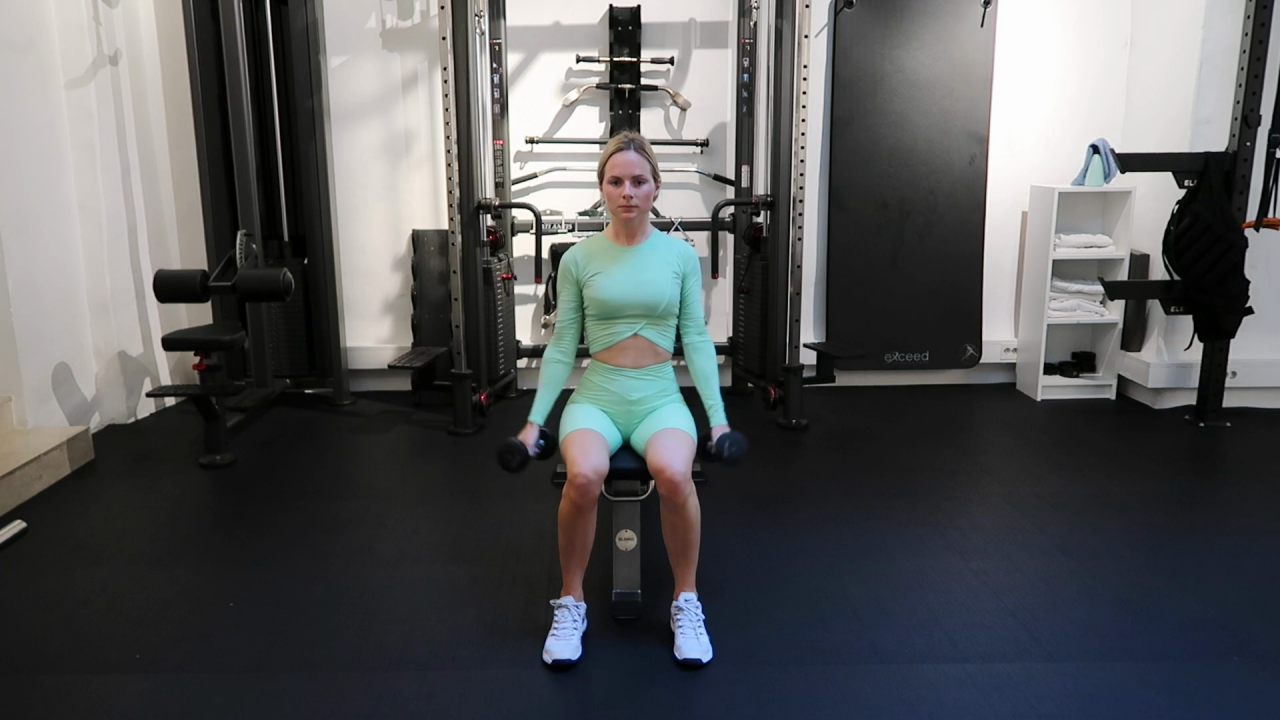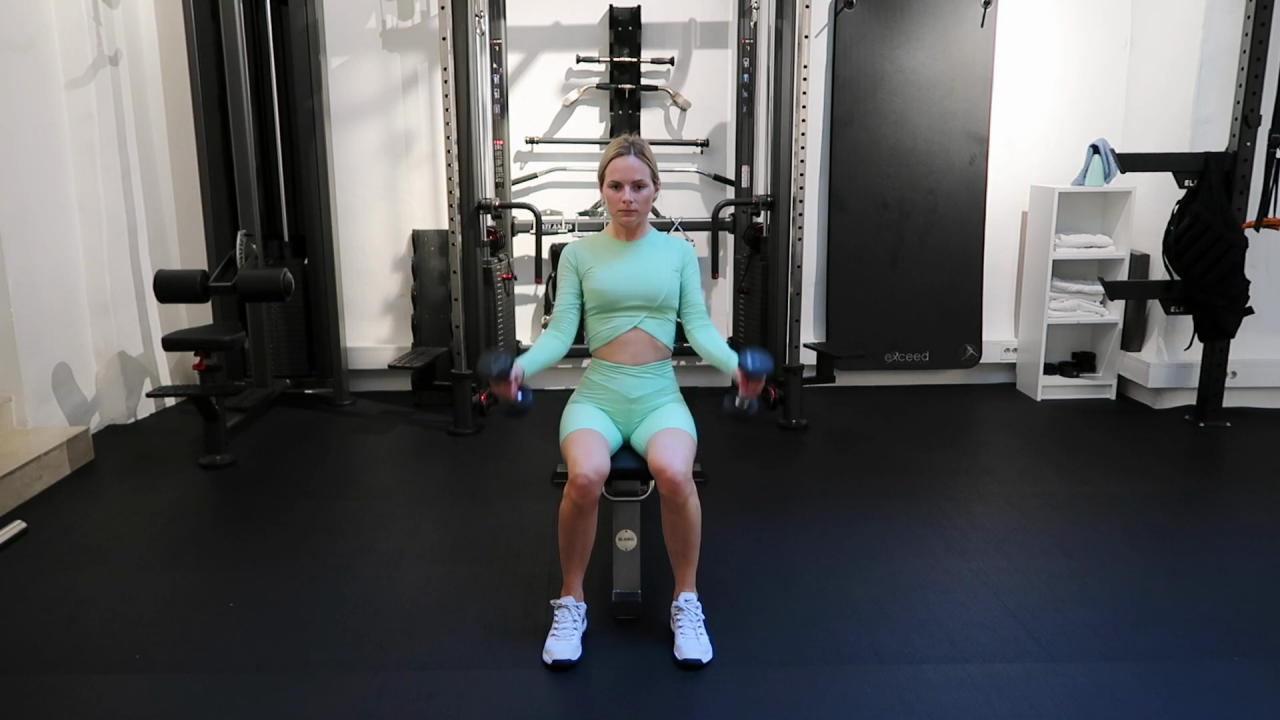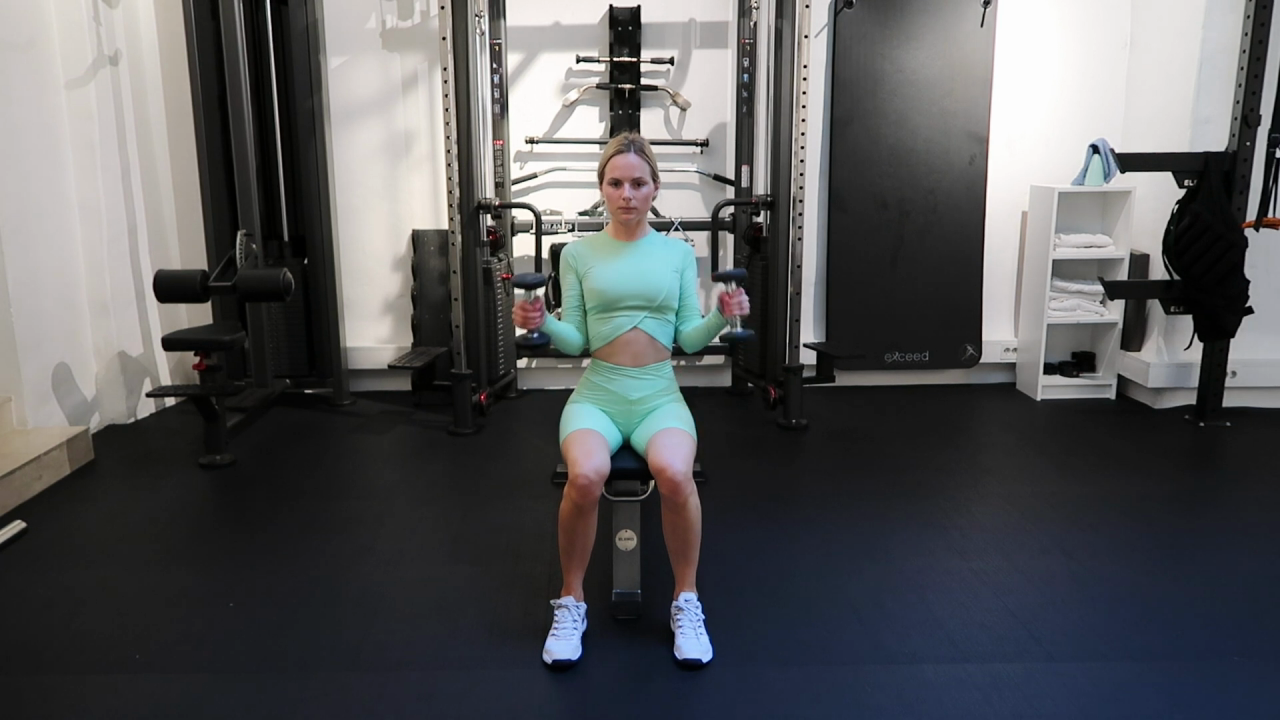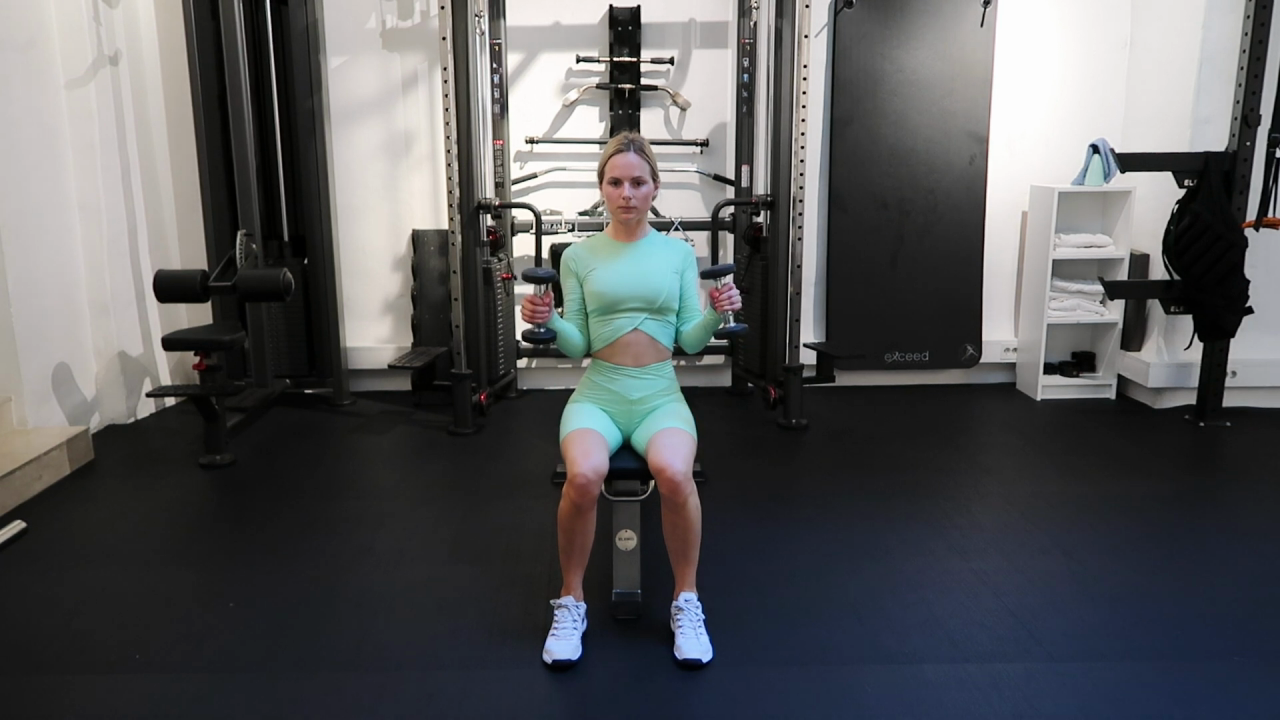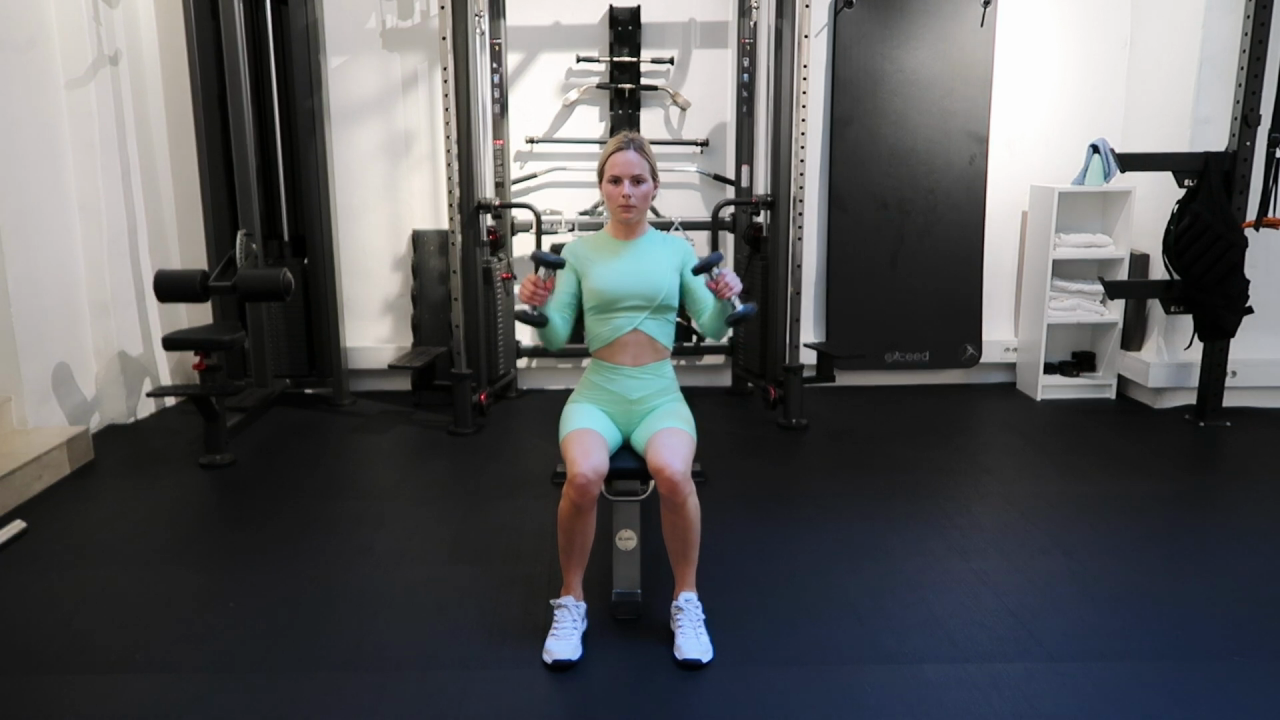
dt=0.2s
person 1, frame 1
left shoulder: (681, 255)
right shoulder: (578, 258)
left elbow: (697, 339)
right elbow: (563, 344)
left wrist: (716, 415)
right wrist: (537, 419)
left hip: (661, 396)
right hip: (596, 395)
left knee: (674, 475)
right knee: (583, 477)
left ankle: (686, 602)
right ankle: (571, 604)
person 1, frame 2
left shoulder: (679, 251)
right shoulder: (578, 254)
left elbow: (698, 326)
right elbow: (560, 331)
left wrist: (733, 366)
right wrist: (521, 368)
left hip: (660, 395)
right hip: (596, 394)
left knee: (674, 475)
right knee: (585, 477)
left ankle: (686, 602)
right ankle: (570, 603)
person 1, frame 3
left shoulder: (678, 252)
right shoulder: (578, 253)
left elbow: (689, 335)
right elbow: (573, 339)
left wrist: (722, 319)
right wrist: (539, 325)
left hip: (659, 395)
right hip: (596, 395)
left knee: (675, 475)
right knee: (585, 477)
left ankle: (686, 602)
right ankle: (570, 603)
person 1, frame 4
left shoulder: (678, 252)
right shoulder: (578, 255)
left elbow: (691, 340)
right elbow: (575, 345)
left wrist: (716, 315)
right wrist: (546, 322)
left hip: (660, 395)
right hip: (597, 395)
left knee: (675, 475)
right knee: (583, 477)
left ankle: (687, 602)
right ankle: (570, 604)
person 1, frame 5
left shoulder: (678, 249)
right shoulder: (578, 252)
left elbow: (711, 329)
right elbow: (558, 337)
left wrist: (725, 301)
right wrist: (539, 308)
left hip: (659, 394)
right hip: (596, 394)
left knee: (673, 475)
right knee: (583, 477)
left ankle: (686, 602)
right ankle: (570, 604)
